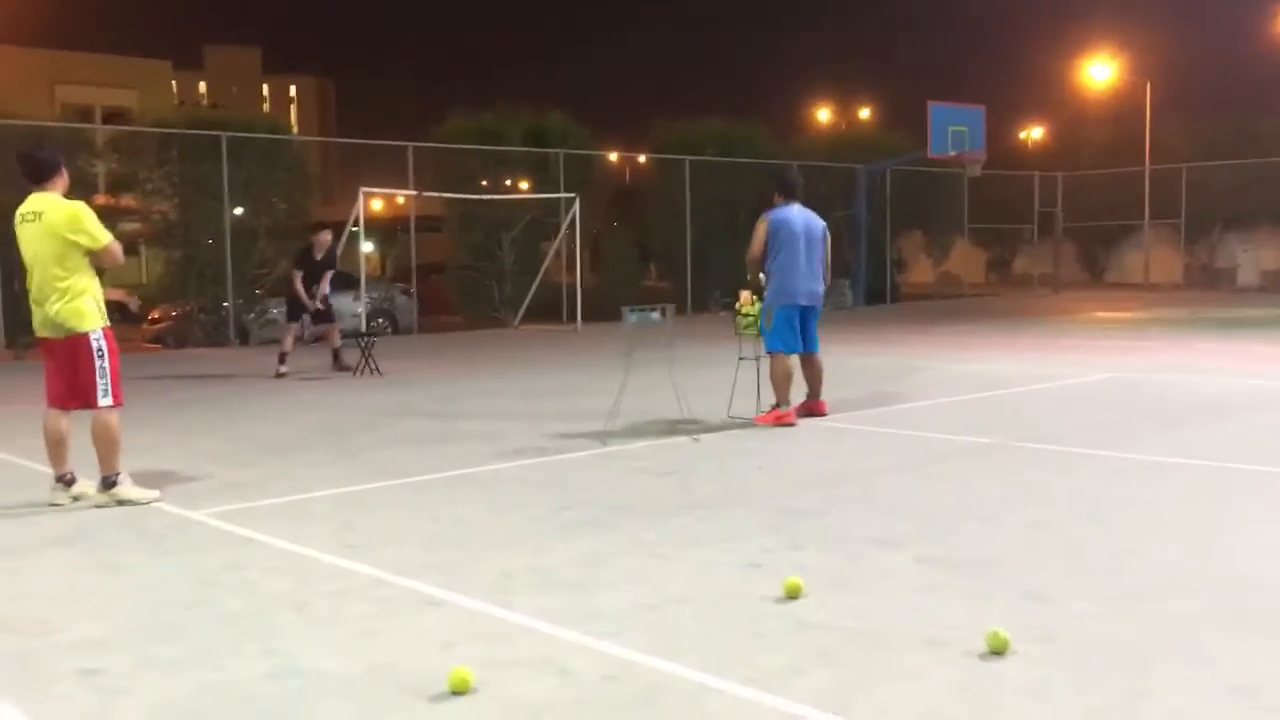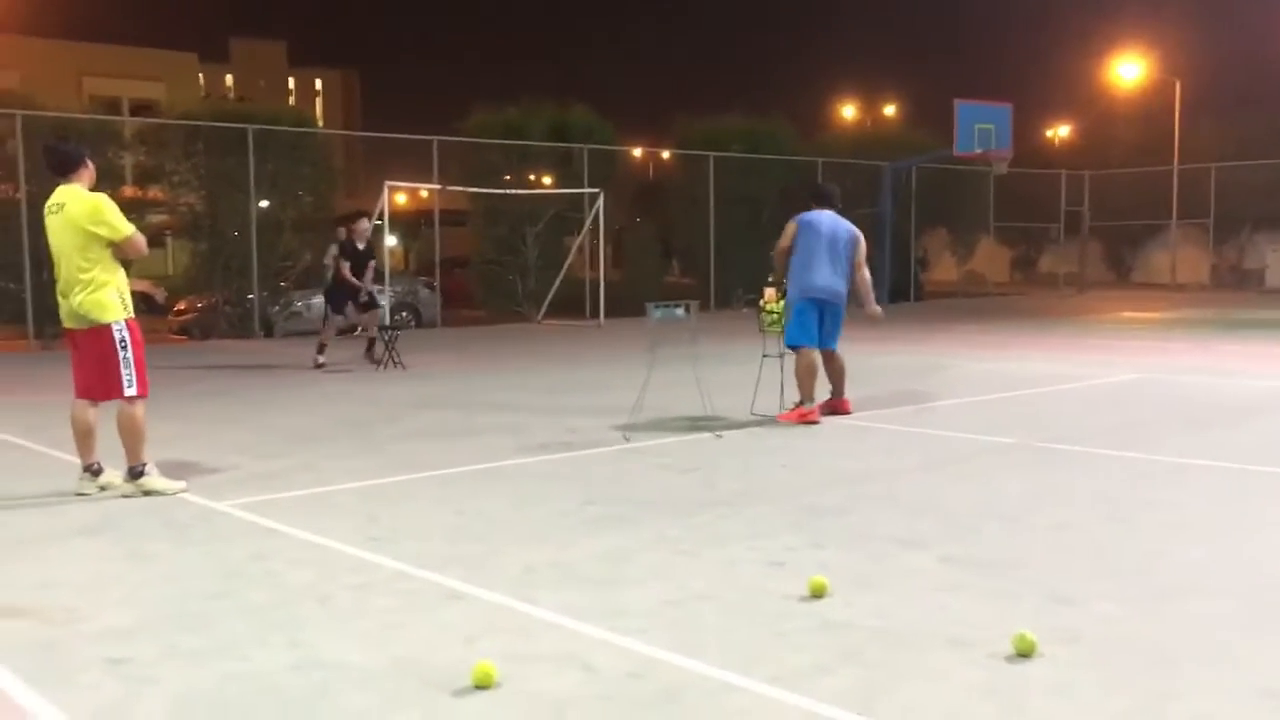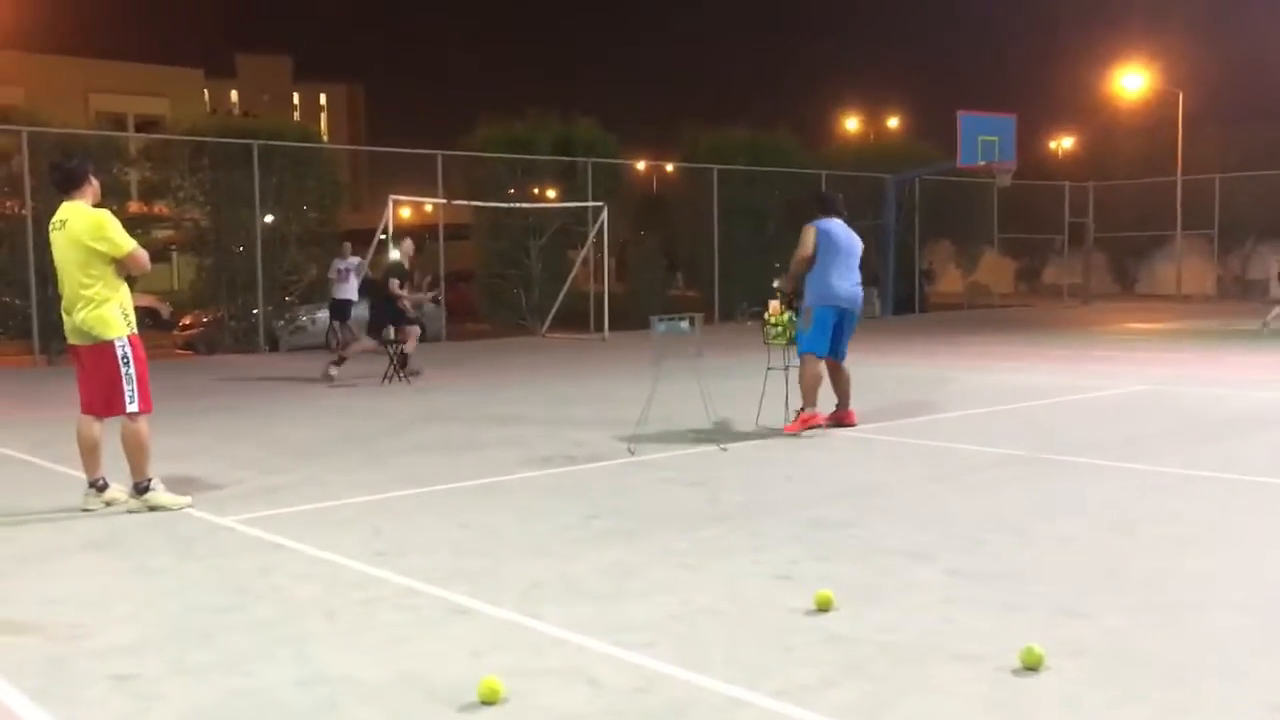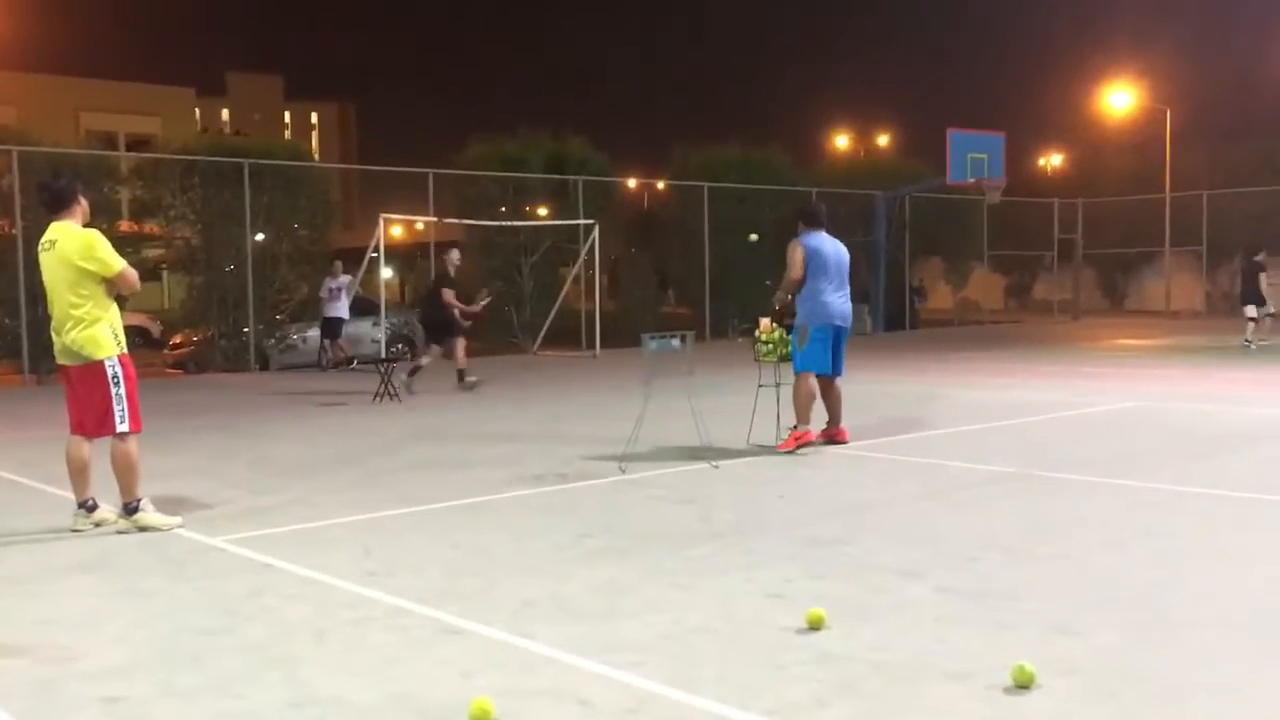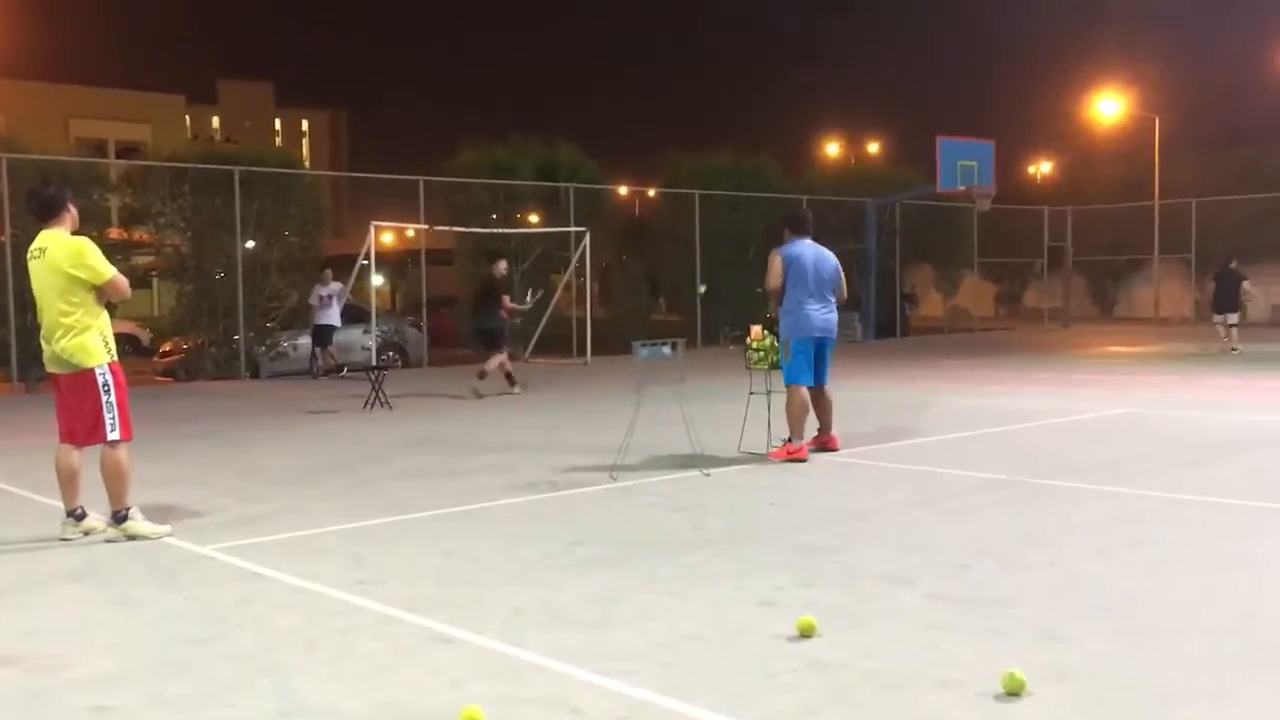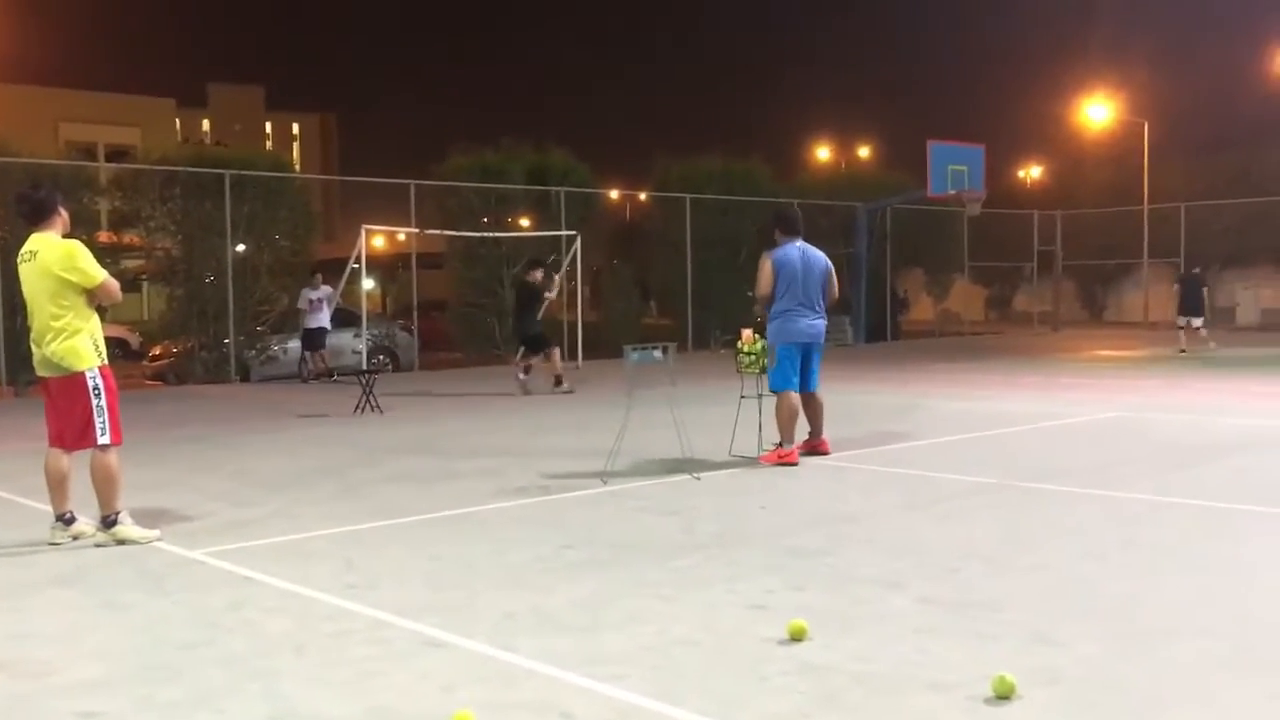
dt=0.3s
person 1, frame 1
left shoulder: (23, 215)
right shoulder: (72, 211)
right elbow: (114, 256)
left hip: (48, 320)
right hip: (82, 319)
left knee: (58, 404)
right knee: (105, 403)
left ankle: (64, 482)
right ankle: (112, 482)
person 1, frame 2
left shoulder: (53, 206)
right shoulder: (94, 202)
right elbow: (138, 247)
right wrist: (118, 241)
left hip: (75, 311)
right hip: (107, 310)
left knee: (86, 395)
right knee: (131, 393)
left ankle: (91, 472)
right ankle: (139, 472)
person 1, frame 3
left shoulder: (59, 222)
right shoulder: (97, 219)
right elbow: (141, 263)
left wrist: (116, 265)
right wrist: (123, 260)
left hip: (80, 326)
right hip: (110, 326)
left knee: (91, 410)
right knee: (134, 409)
left ankle: (96, 487)
right ankle: (144, 488)
person 1, frame 4
left shoulder: (47, 243)
right shoulder: (86, 239)
right elbow: (131, 282)
left wrist: (104, 283)
right wrist: (111, 277)
left hip: (69, 347)
right hip: (99, 346)
left knee: (80, 431)
right knee: (124, 430)
left ankle: (86, 508)
right ankle: (133, 508)
person 1, frame 5
left shoulder: (36, 251)
right shoulder: (76, 246)
right elbow: (121, 290)
left wrist: (94, 291)
right wrist: (102, 287)
left hip: (59, 354)
right hip: (90, 354)
left knee: (70, 440)
right knee: (114, 438)
left ankle: (74, 517)
right ankle: (123, 517)
person 1, frame 6
left shoulder: (27, 254)
right shoulder: (68, 249)
right elbow: (113, 293)
right wrist: (94, 288)
left hip: (49, 358)
right hip: (80, 357)
left knee: (59, 444)
right knee: (105, 442)
left ankle: (64, 521)
right ankle: (112, 522)
person 2, frame 1
left shoulder: (769, 219)
right shoulder: (819, 222)
left elbow: (754, 254)
right elbow: (825, 265)
left wrist: (755, 272)
right wrist: (819, 290)
left hip: (782, 294)
right hip: (812, 294)
left knee: (779, 351)
right knee: (809, 350)
left ankle: (782, 409)
right ankle: (815, 402)
person 2, frame 2
left shoulder: (801, 220)
right shoulder: (852, 231)
left elbow: (781, 248)
right elbow: (860, 270)
left wrist: (782, 275)
right wrist: (869, 303)
left hip: (804, 290)
right hip: (835, 293)
left knee: (805, 347)
right knee: (828, 348)
left ankle: (807, 407)
right ankle: (839, 399)
person 2, frame 3
left shoulder: (814, 227)
right shoulder: (854, 238)
left elbow: (804, 254)
left wrist: (791, 279)
left hip: (822, 298)
right hip: (852, 300)
left knee: (811, 354)
right knee: (835, 358)
left ankle: (809, 413)
right ankle: (844, 412)
person 2, frame 4
left shoulder: (800, 243)
right shoulder: (841, 248)
left elbow: (795, 276)
left wrist: (783, 293)
left hip: (815, 315)
right hip: (841, 315)
left knee: (806, 372)
right knee: (828, 375)
left ankle: (802, 430)
right ankle: (835, 429)
person 2, frame 5
left shoulder: (781, 254)
right shoulder: (829, 256)
left elbow: (773, 285)
right elbow: (842, 295)
left wrist: (778, 302)
left hip: (798, 325)
right hip: (827, 325)
left knee: (797, 384)
right knee: (819, 385)
left ankle: (796, 445)
right ankle: (826, 436)
person 2, frame 6
left shoulder: (772, 257)
right shoulder: (821, 257)
left elbow: (763, 292)
right elbow: (833, 295)
left wrist: (764, 307)
left hip: (785, 329)
right hip: (814, 329)
left knee: (786, 389)
right knee: (809, 388)
left ankle: (787, 449)
right ankle: (817, 440)
